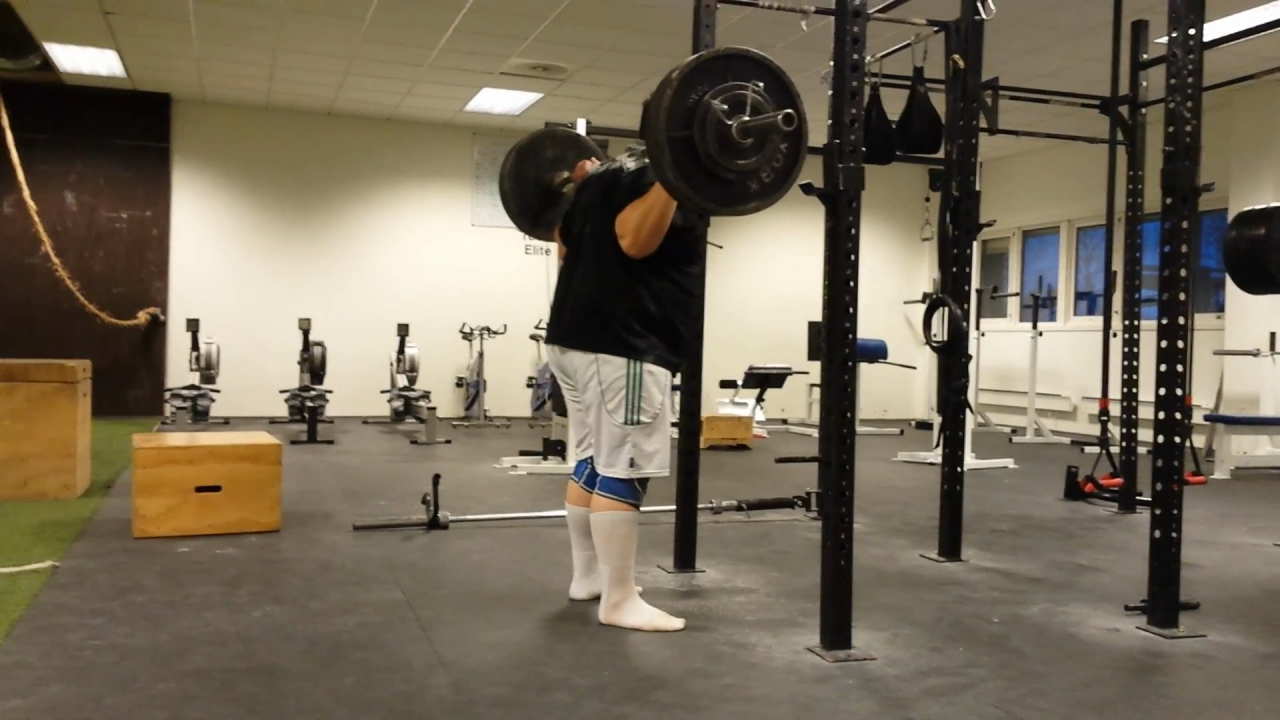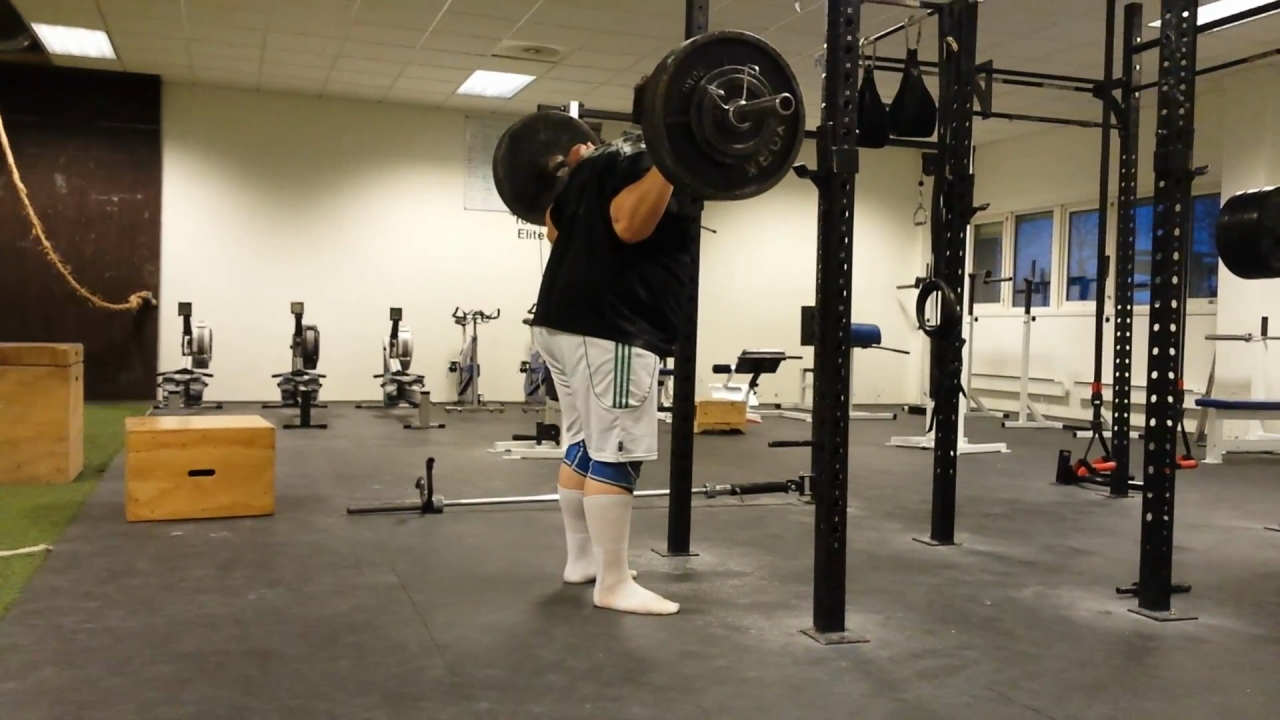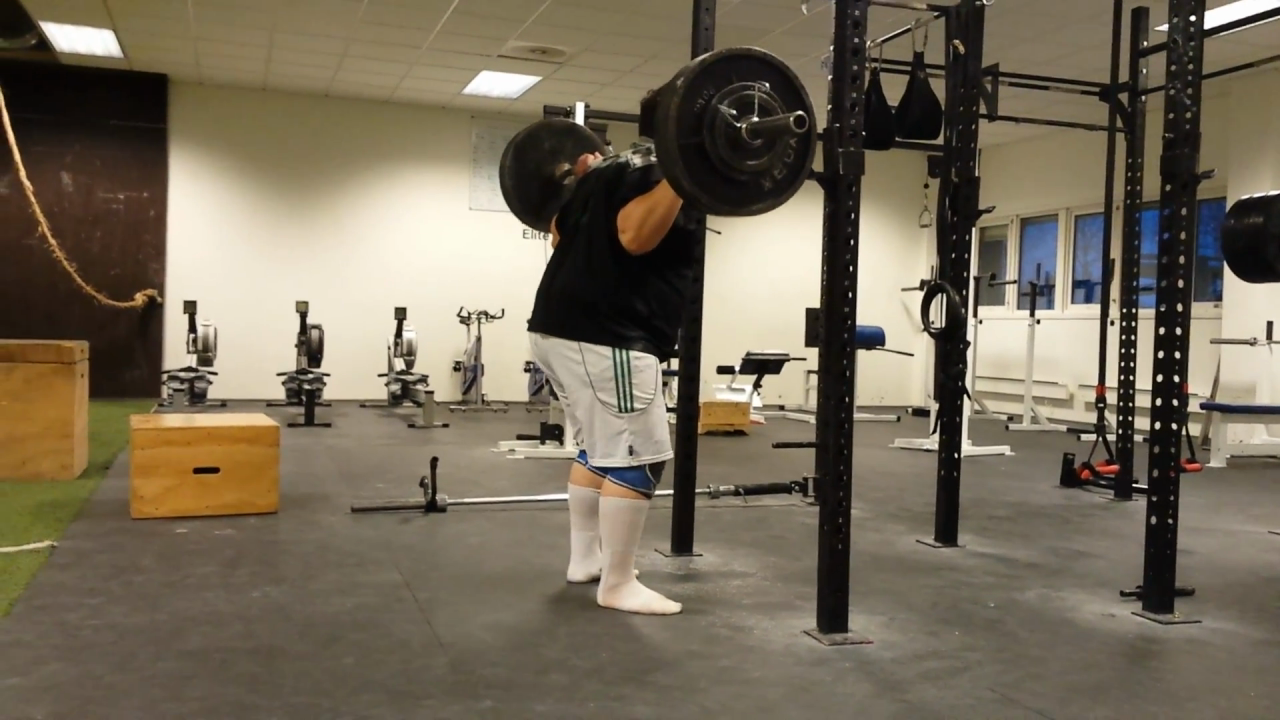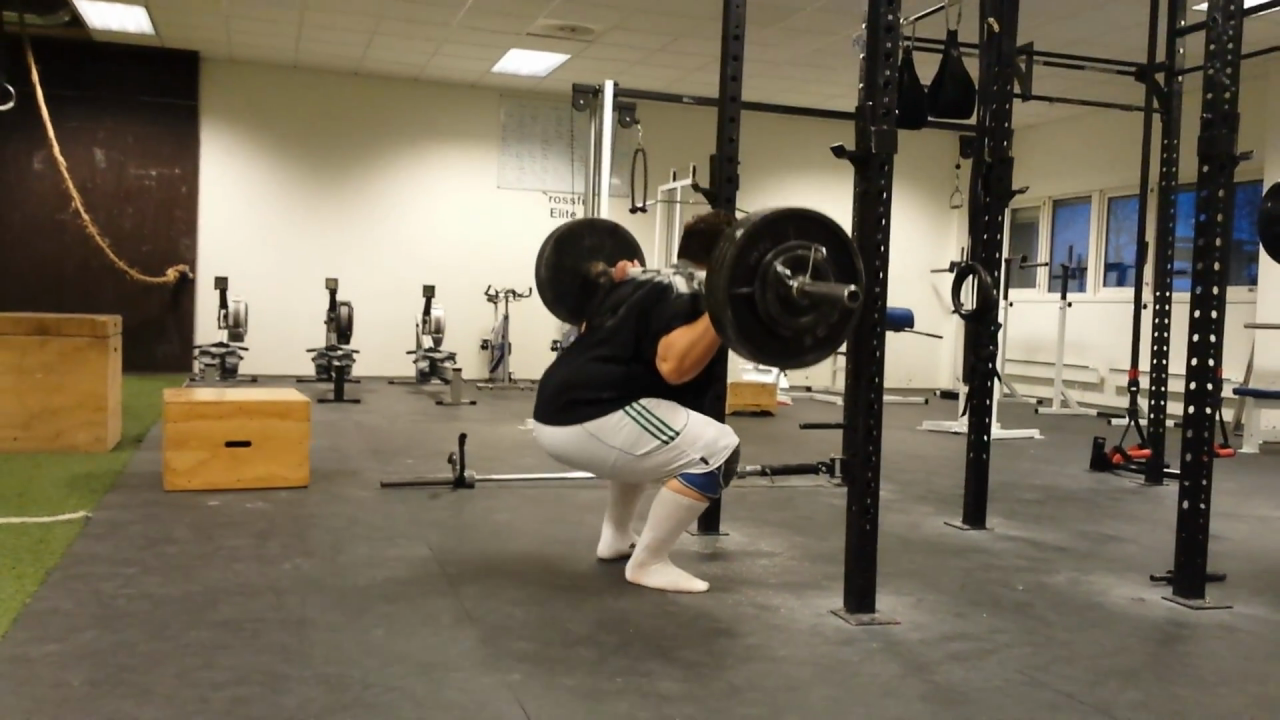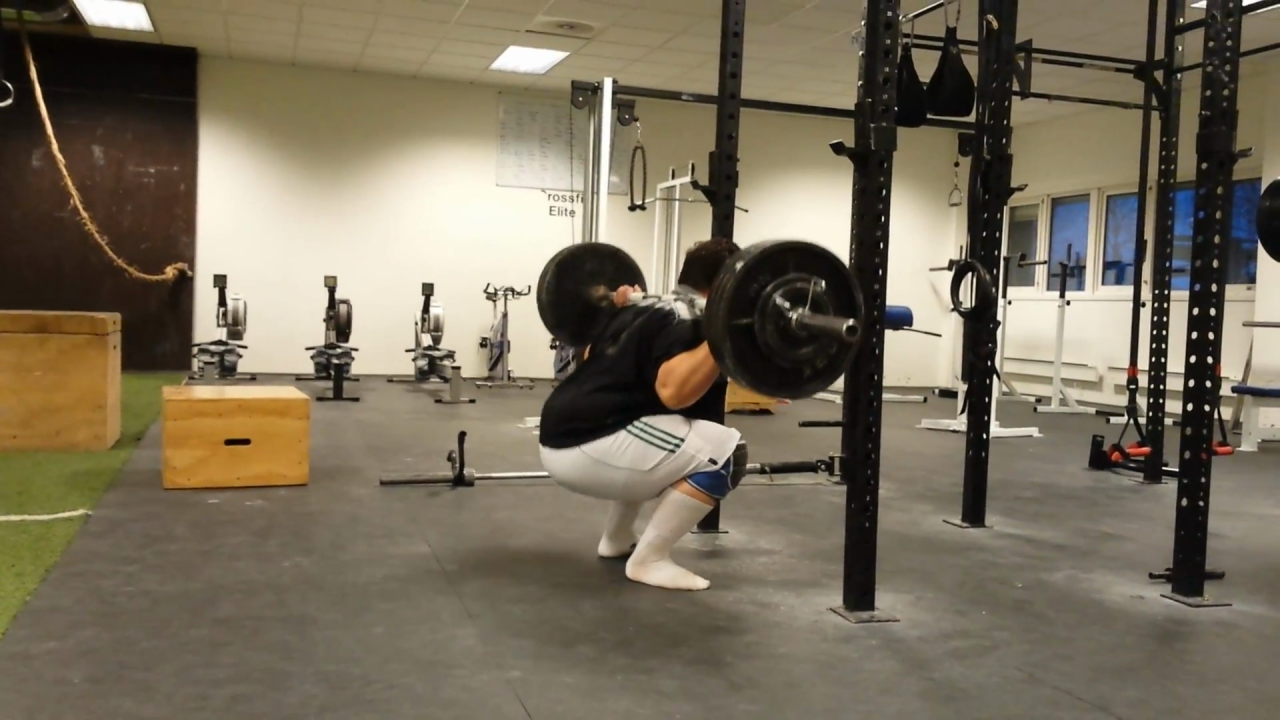
dt=1s
person 1, frame 1
left shoulder: (603, 178)
right shoulder: (650, 178)
left elbow: (566, 246)
right elbow: (635, 239)
left wrist: (579, 190)
left hip: (578, 339)
right hip: (620, 346)
left knee: (593, 463)
right knee: (622, 470)
left ankle: (588, 575)
right ankle: (619, 600)
person 1, frame 2
left shoulder: (598, 164)
right shoulder: (645, 165)
left elbow: (556, 231)
right elbow: (629, 224)
left wrist: (573, 173)
left hip: (563, 322)
right hip: (608, 330)
left knee: (583, 447)
right knee: (615, 454)
left ankle: (582, 559)
right ankle: (613, 583)
person 1, frame 3
left shoulder: (604, 173)
right shoulder: (651, 175)
left elbow: (559, 236)
right elbow: (635, 233)
left wrist: (578, 181)
left hip: (555, 330)
right hip: (604, 339)
left knee: (597, 447)
right knee: (637, 457)
left ankle: (586, 555)
right ankle: (618, 582)
person 1, frame 4
left shoulder: (639, 284)
right shoulder: (689, 299)
left elbow: (590, 332)
right elbow: (674, 365)
left wrist: (614, 286)
left hip: (557, 413)
right hip: (585, 420)
left knee: (652, 442)
right knee: (716, 452)
left ankle: (616, 538)
right ankle: (648, 563)
person 1, frame 5
left shoulder: (644, 309)
right shoulder: (687, 324)
left elbow: (592, 358)
right elbow: (673, 391)
left wrist: (619, 311)
left hip: (560, 443)
right hip: (588, 448)
left knee: (661, 450)
right knee: (721, 452)
left ankle: (618, 538)
right ankle: (649, 561)
